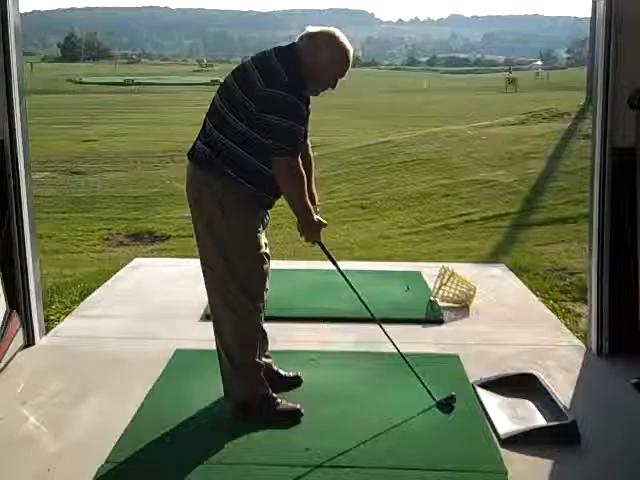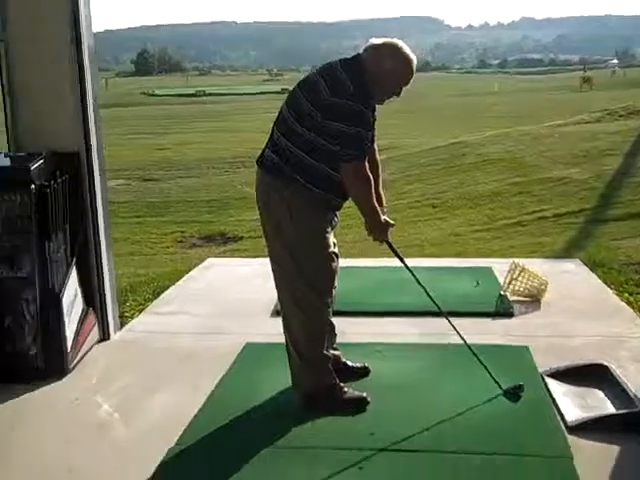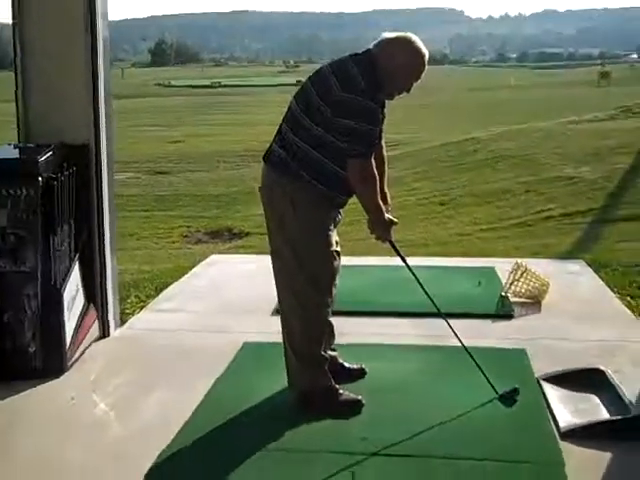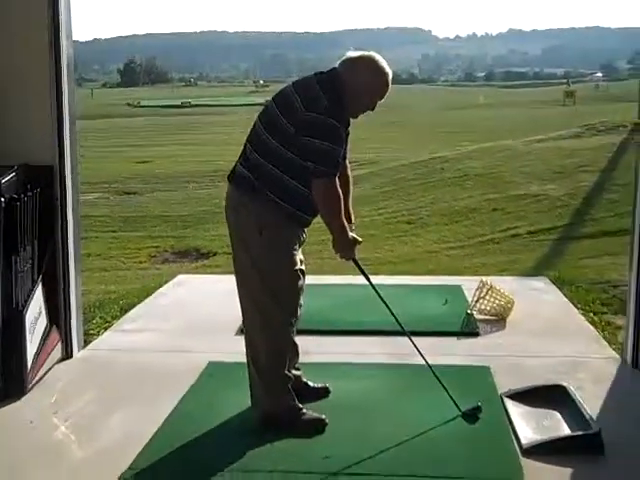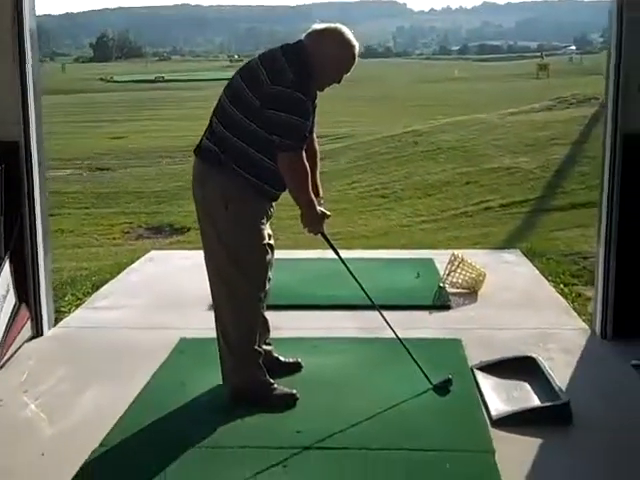
dt=0.2s
person 1, frame 1
left shoulder: (285, 73)
right shoulder: (281, 86)
left elbow: (300, 147)
right elbow: (286, 164)
left wrist: (312, 202)
right wrist: (307, 217)
left hip: (237, 189)
right hip: (223, 191)
left knee: (249, 284)
right knee: (239, 291)
left ankle: (256, 365)
right ankle: (249, 393)
person 1, frame 2
left shoulder: (353, 85)
right shoulder: (345, 93)
left elbow: (367, 151)
right elbow: (352, 168)
left wrist: (378, 203)
right wrist: (374, 217)
left hip: (305, 192)
right hip: (291, 194)
left knee: (318, 280)
right knee: (307, 288)
left ankle: (324, 358)
right ankle: (316, 385)
person 1, frame 3
left shoulder: (362, 79)
right shoulder: (356, 90)
left elbow: (374, 149)
right elbow: (358, 165)
left wrist: (383, 201)
right wrist: (377, 215)
left hip: (310, 189)
right hip: (295, 191)
left knee: (319, 279)
right knee: (307, 287)
left ankle: (322, 358)
right ankle: (312, 386)
person 1, frame 4
left shoulder: (328, 100)
right shoulder: (321, 110)
left elbow: (338, 167)
right elbow: (323, 184)
left wrist: (347, 219)
right wrist: (341, 234)
left hip: (275, 209)
right hip: (260, 211)
left knee: (284, 298)
right knee: (271, 306)
left ankle: (287, 377)
right ankle: (275, 405)
person 1, frame 5
left shoulder: (296, 74)
right shoulder: (287, 81)
left elbow: (306, 140)
right elbow: (289, 157)
left wrist: (315, 192)
right wrist: (309, 208)
left hip: (244, 182)
right hip: (227, 185)
left knee: (254, 272)
right knee: (240, 281)
left ankle: (258, 351)
right ankle: (246, 378)
